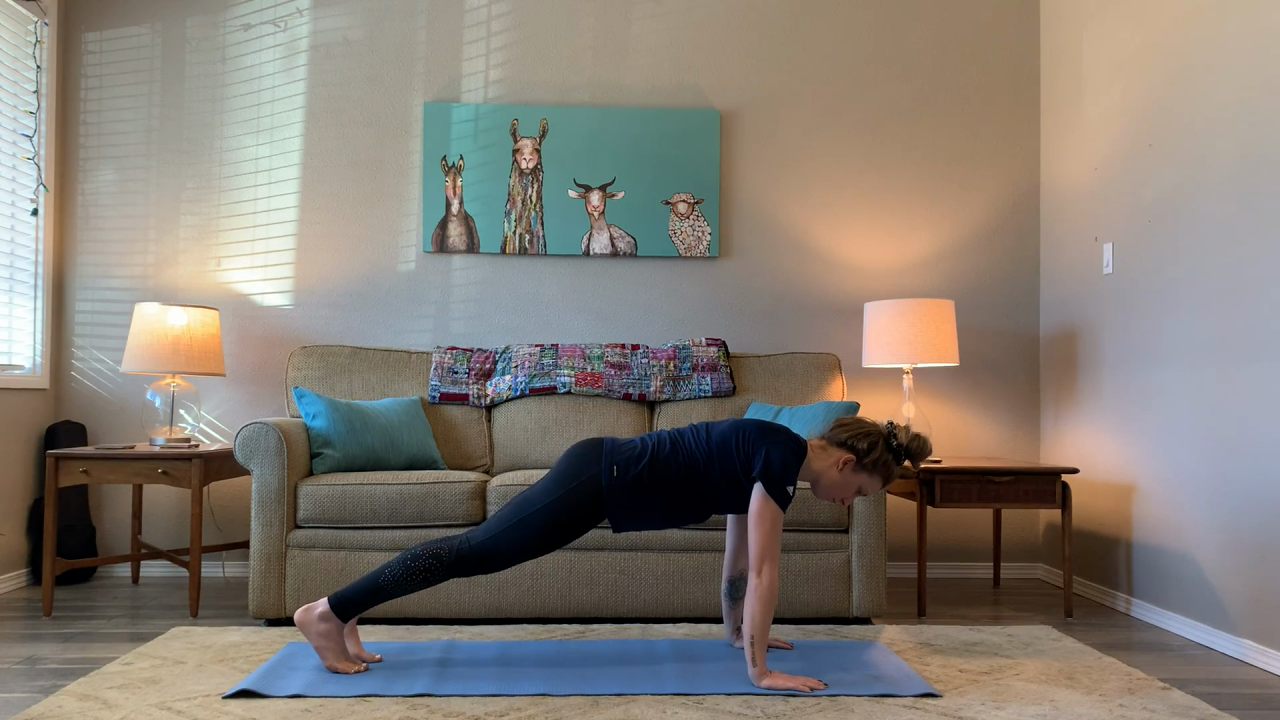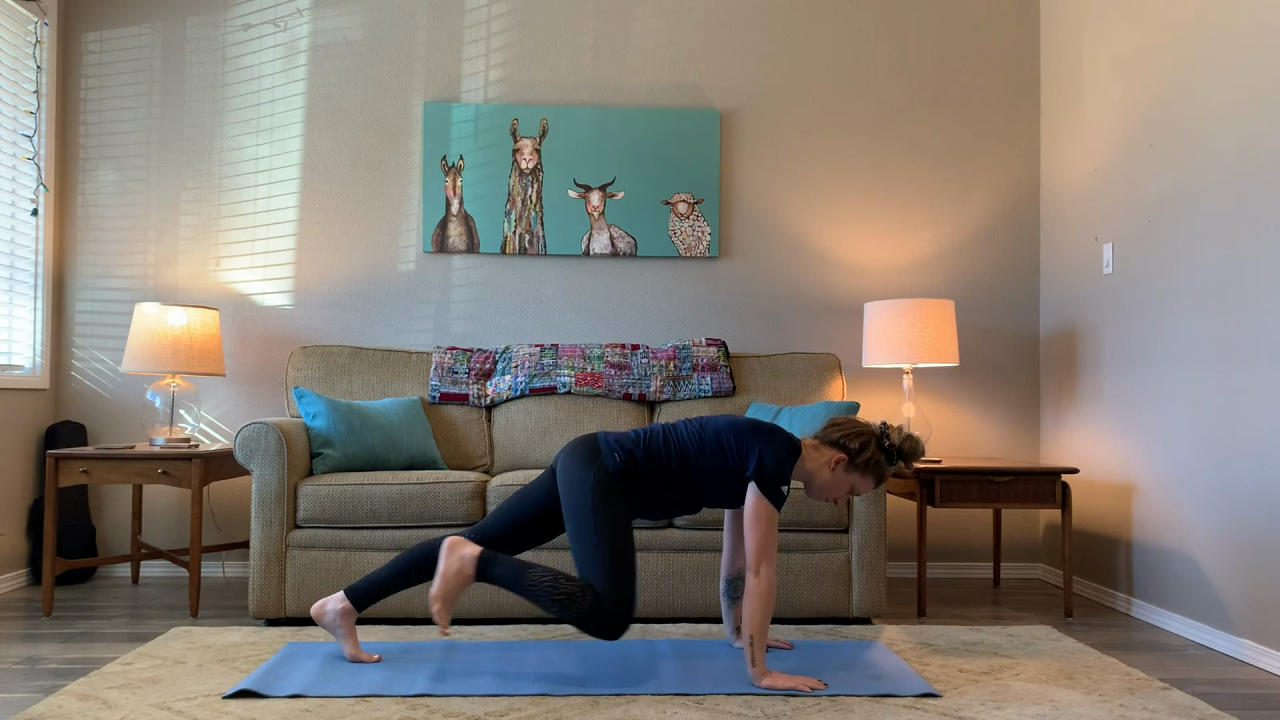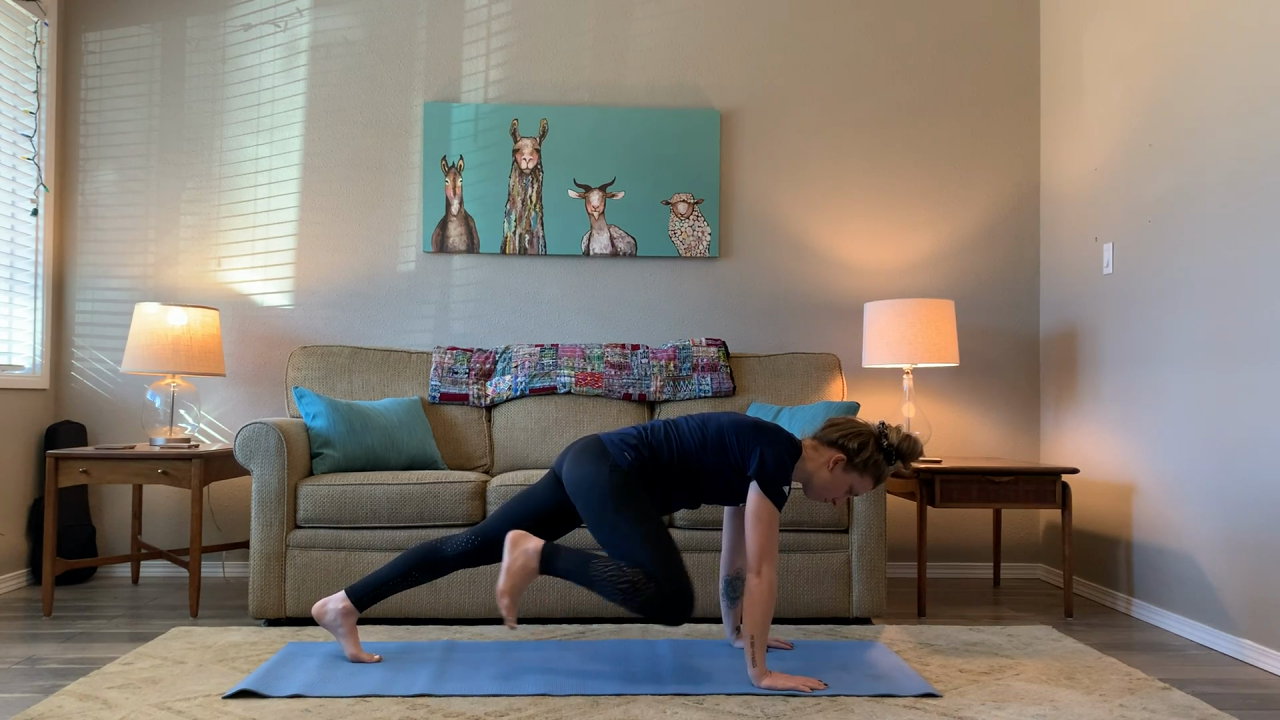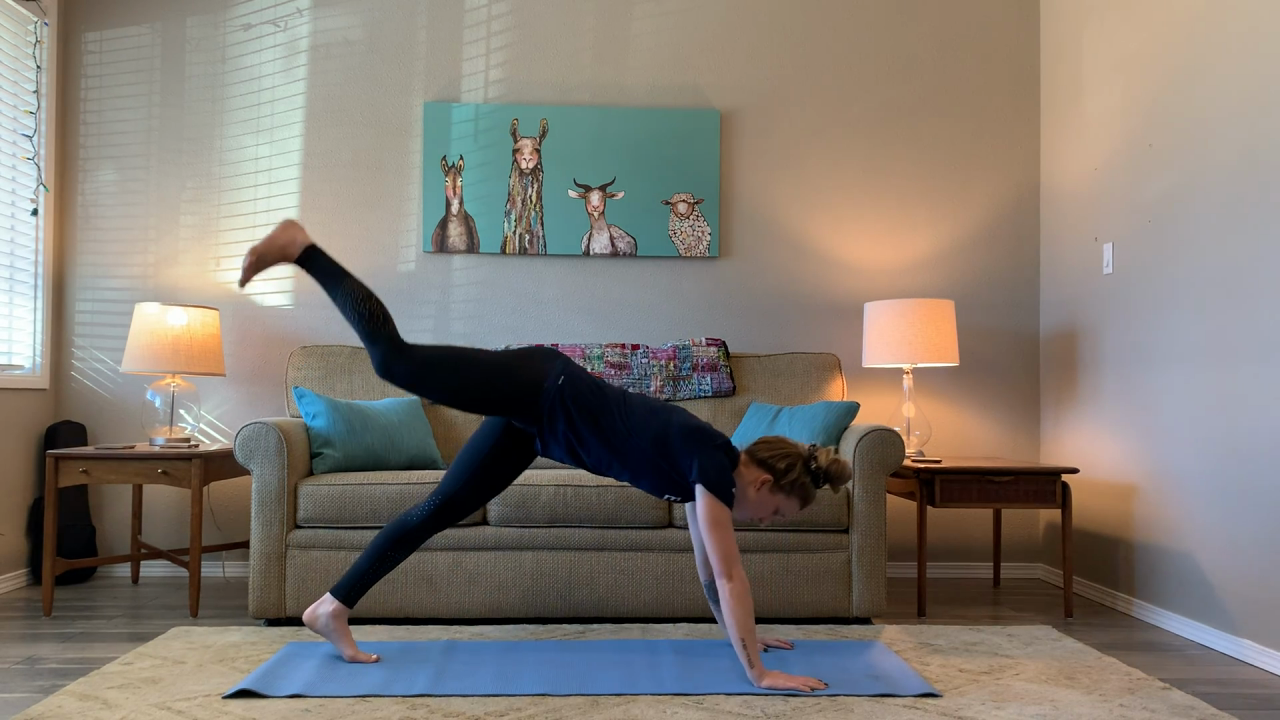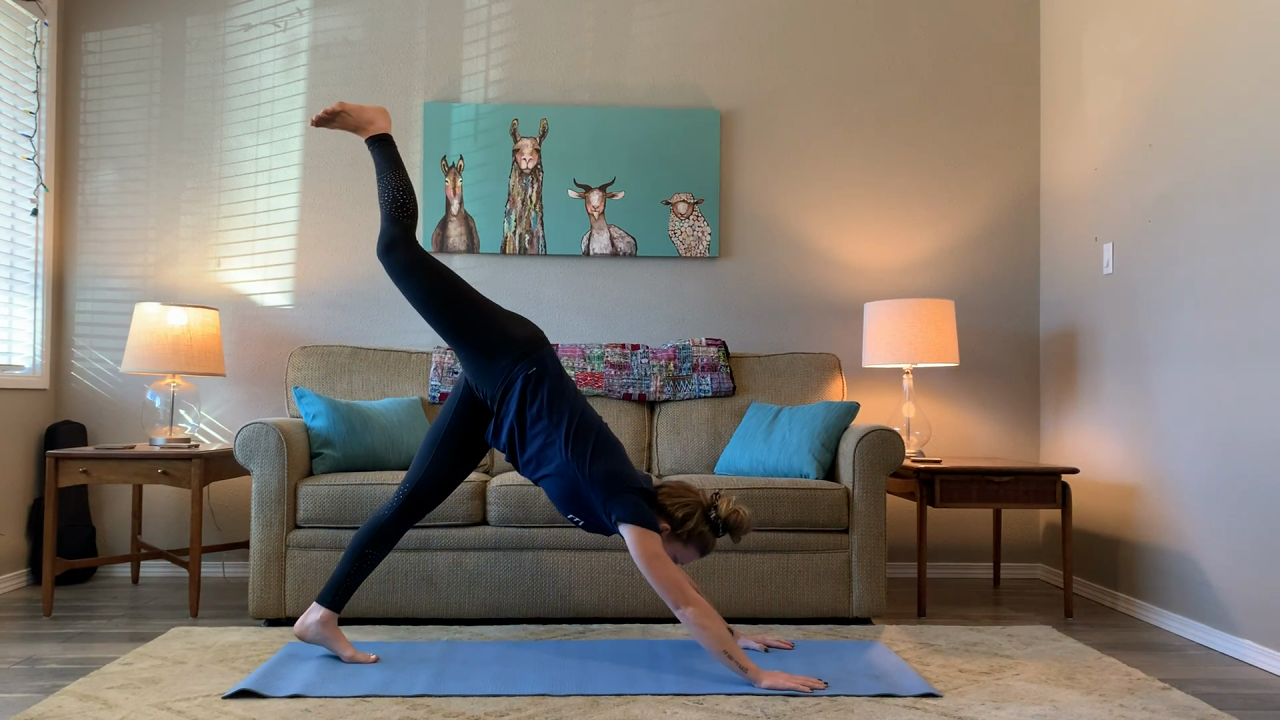
dt=1s
person 1, frame 1
left shoulder: (768, 456)
right shoulder: (782, 455)
left elbow: (738, 556)
right elbow: (762, 570)
left wrist: (736, 630)
right wrist: (760, 669)
left hip: (600, 473)
right hip: (596, 481)
left knee: (475, 543)
right knee: (474, 552)
left ankle: (346, 610)
right ankle: (326, 614)
person 1, frame 2
left shoulder: (760, 458)
right shoulder: (776, 456)
left elbow: (736, 557)
right elbow: (759, 570)
left wrist: (737, 631)
right wrist: (759, 669)
left hip: (587, 466)
right hip: (599, 468)
left knee: (473, 542)
right knee: (608, 616)
left ankle: (341, 605)
right ankle: (470, 561)
person 1, frame 3
left shoulder: (759, 458)
right shoulder: (778, 456)
left elbow: (735, 556)
right elbow: (760, 569)
left wrist: (738, 631)
right wrist: (760, 670)
left hip: (591, 465)
right hip: (606, 468)
left knee: (472, 544)
right knee: (670, 601)
left ankle: (342, 605)
right ankle: (538, 554)
person 1, frame 4
left shoulder: (709, 473)
right shoulder: (717, 466)
left elbow: (711, 570)
right elbow: (729, 575)
left wrist: (744, 638)
right wrist: (758, 671)
left hip: (538, 412)
right hip: (541, 393)
left knee: (439, 510)
right knee: (394, 358)
left ankle: (333, 608)
right ankle: (299, 245)
person 1, frame 5
left shoulder: (636, 503)
right shoulder: (626, 507)
left elbow: (686, 591)
right elbow: (684, 604)
left wrist: (735, 635)
right wrist: (754, 675)
left hip: (498, 387)
right hip: (507, 365)
left knee: (411, 502)
right knee: (397, 246)
left ankle: (320, 616)
right ankle: (377, 134)
